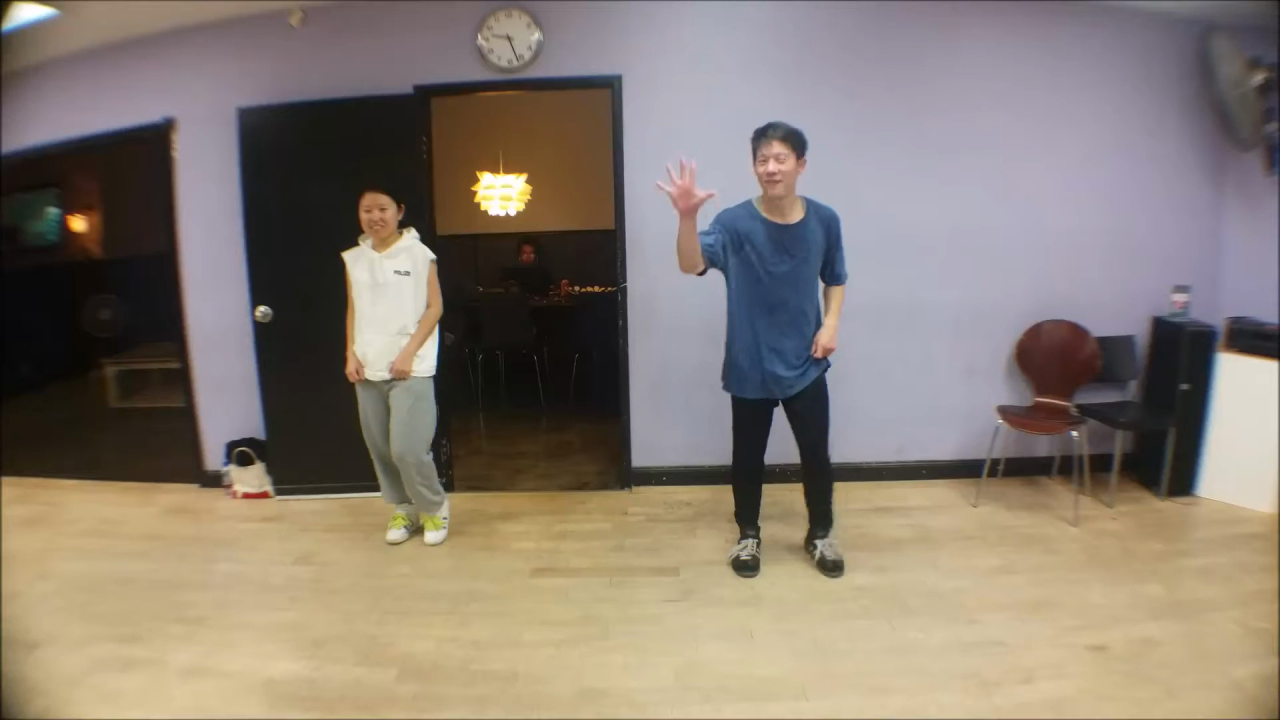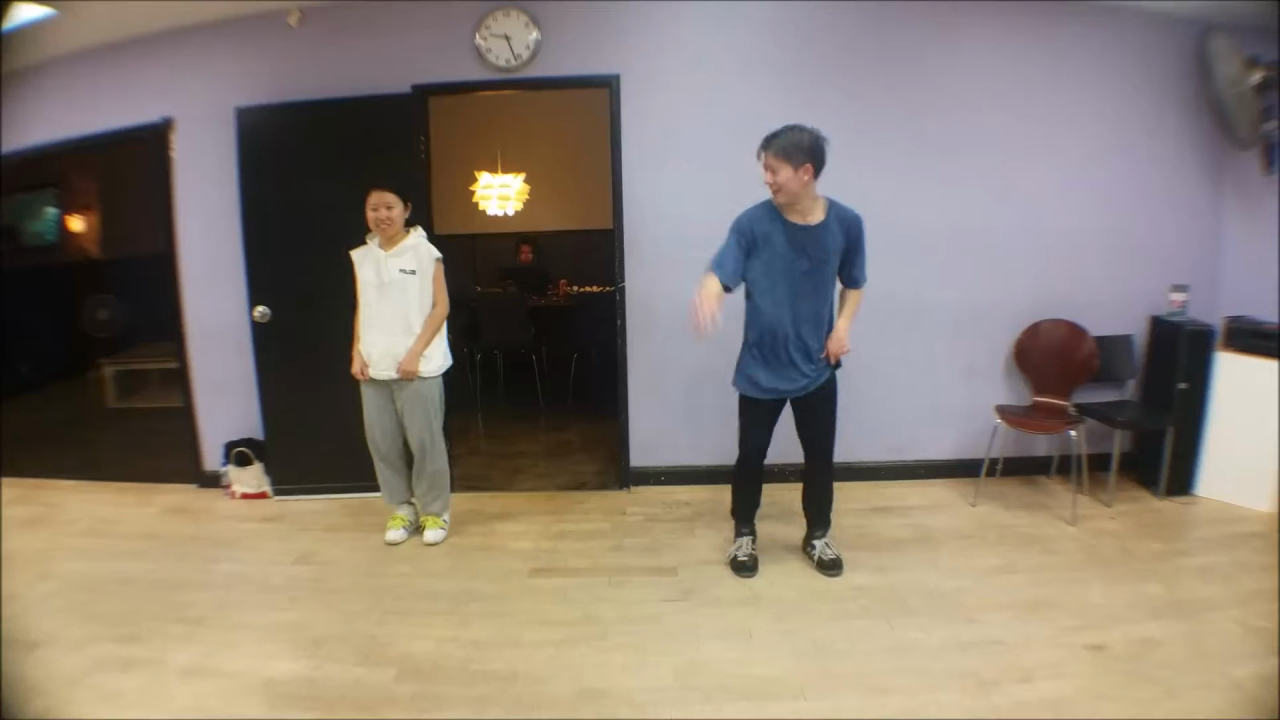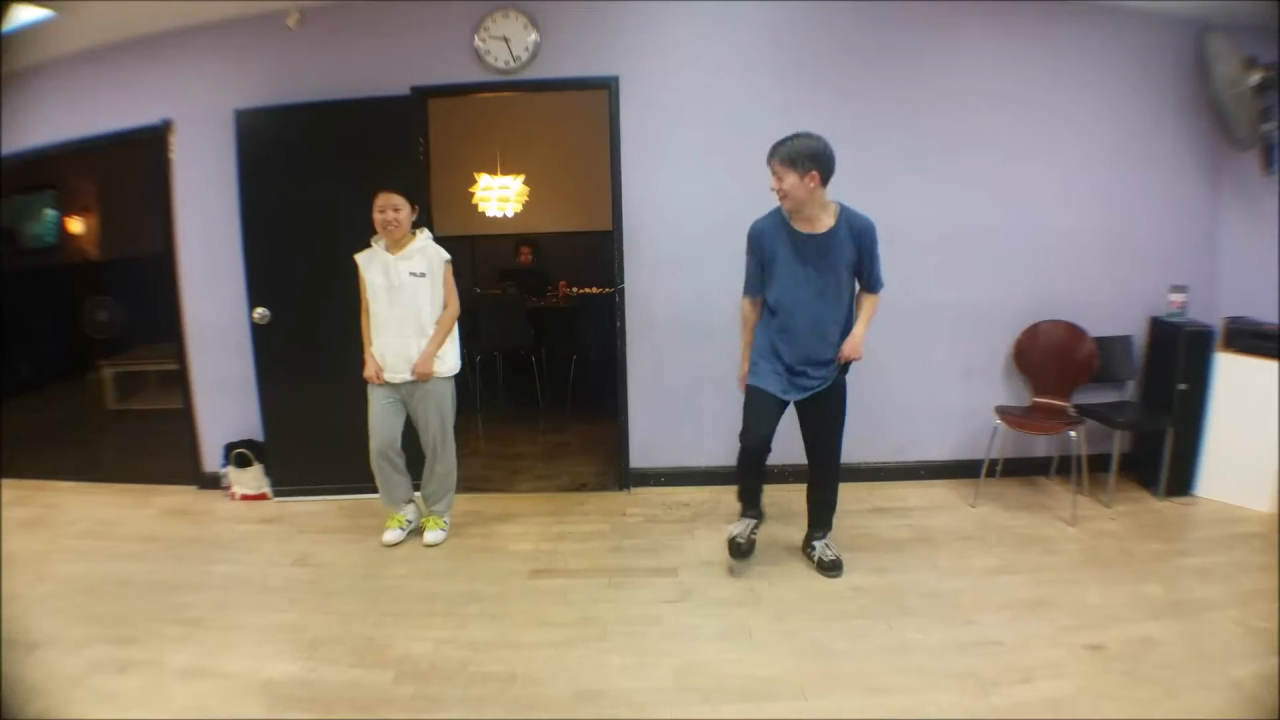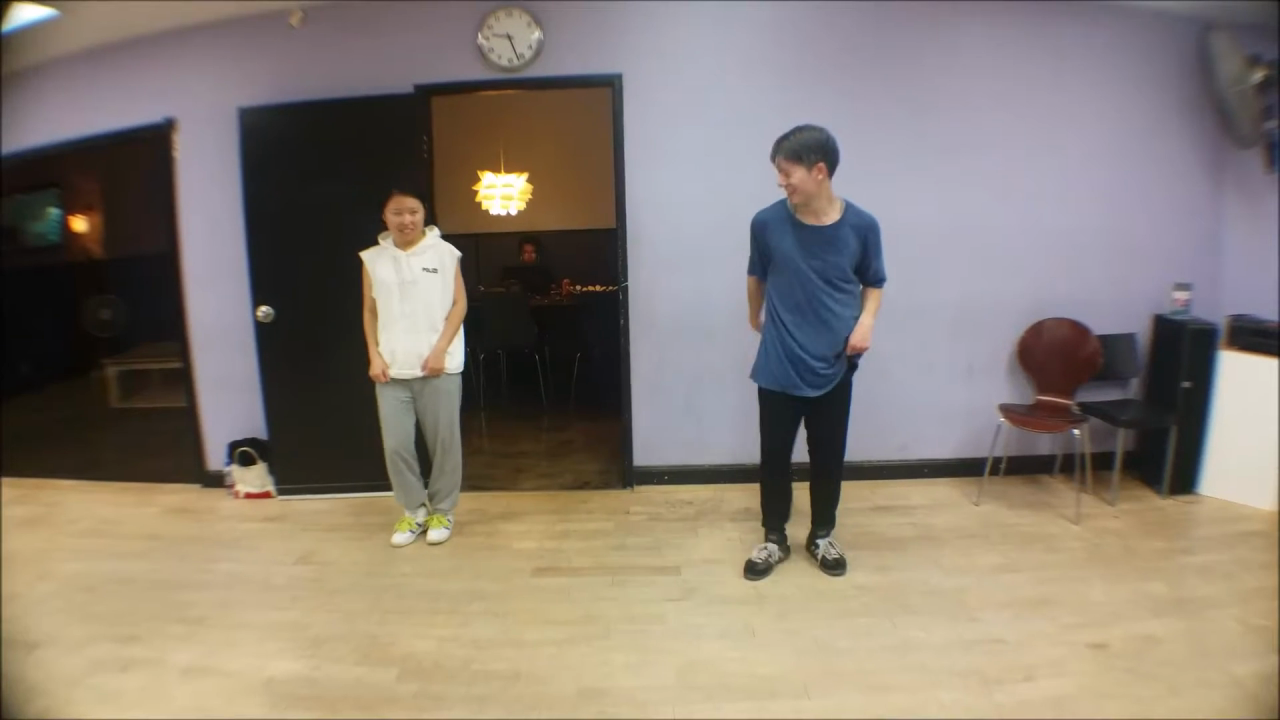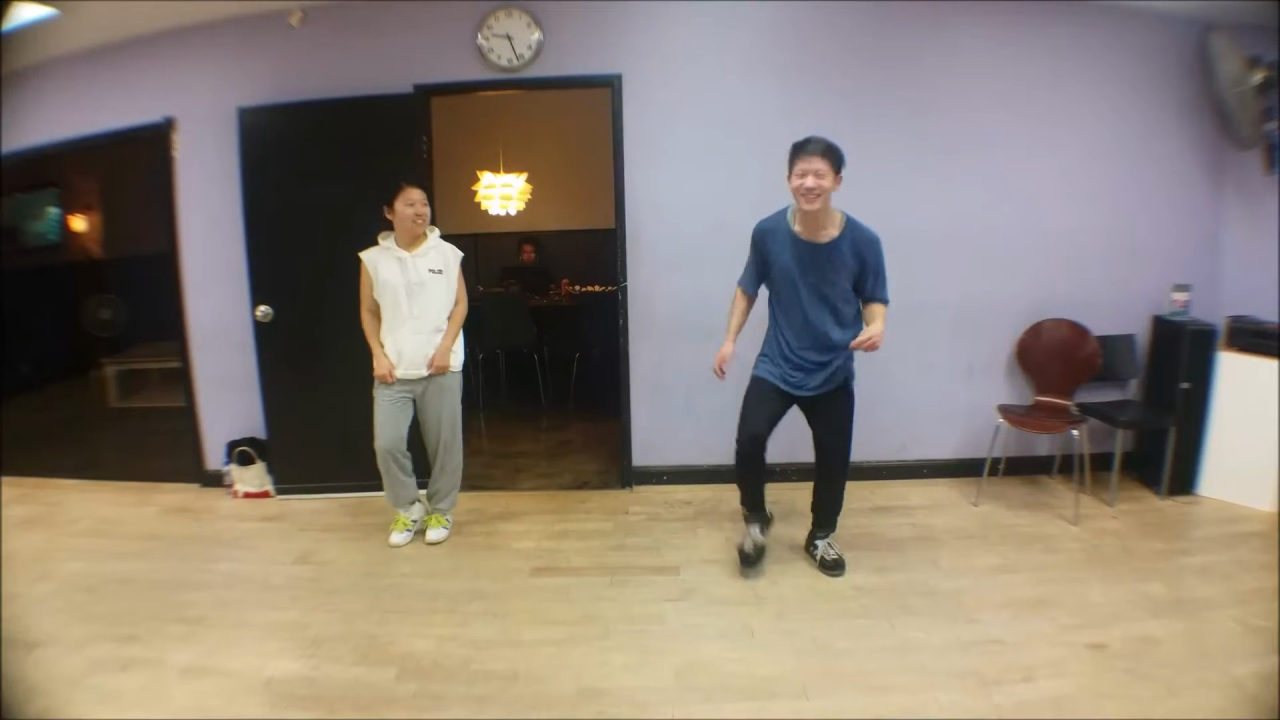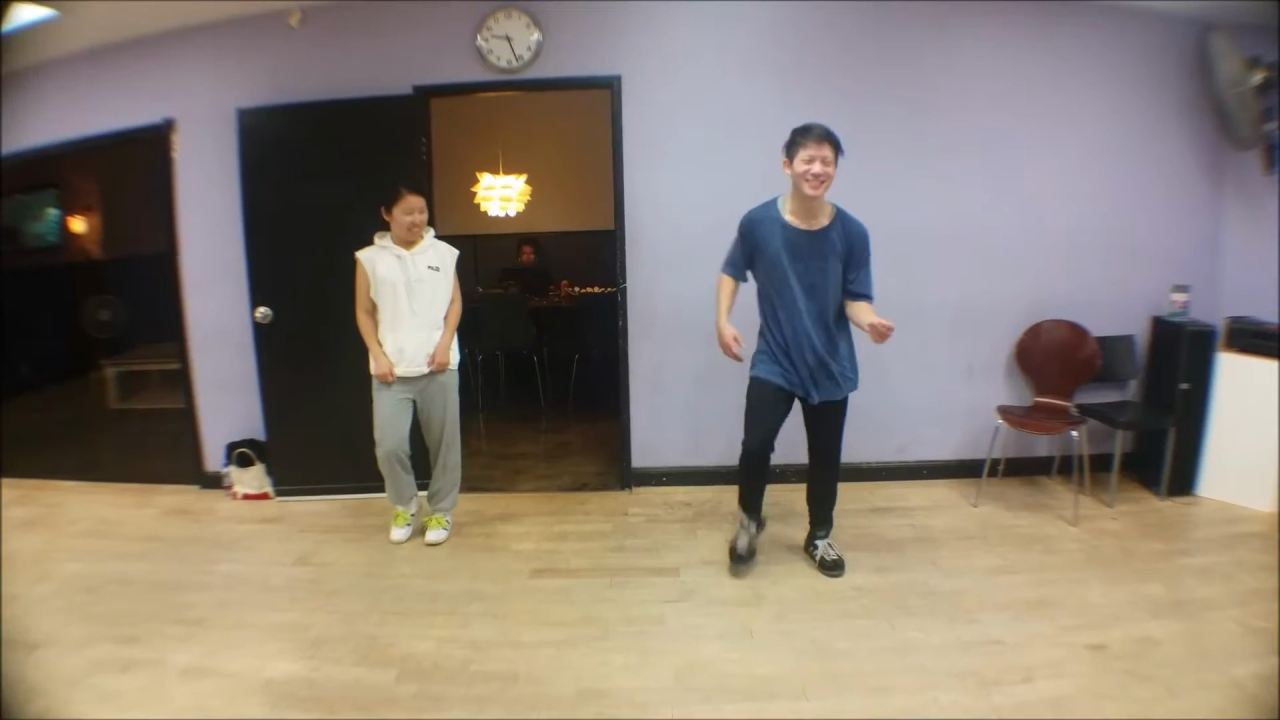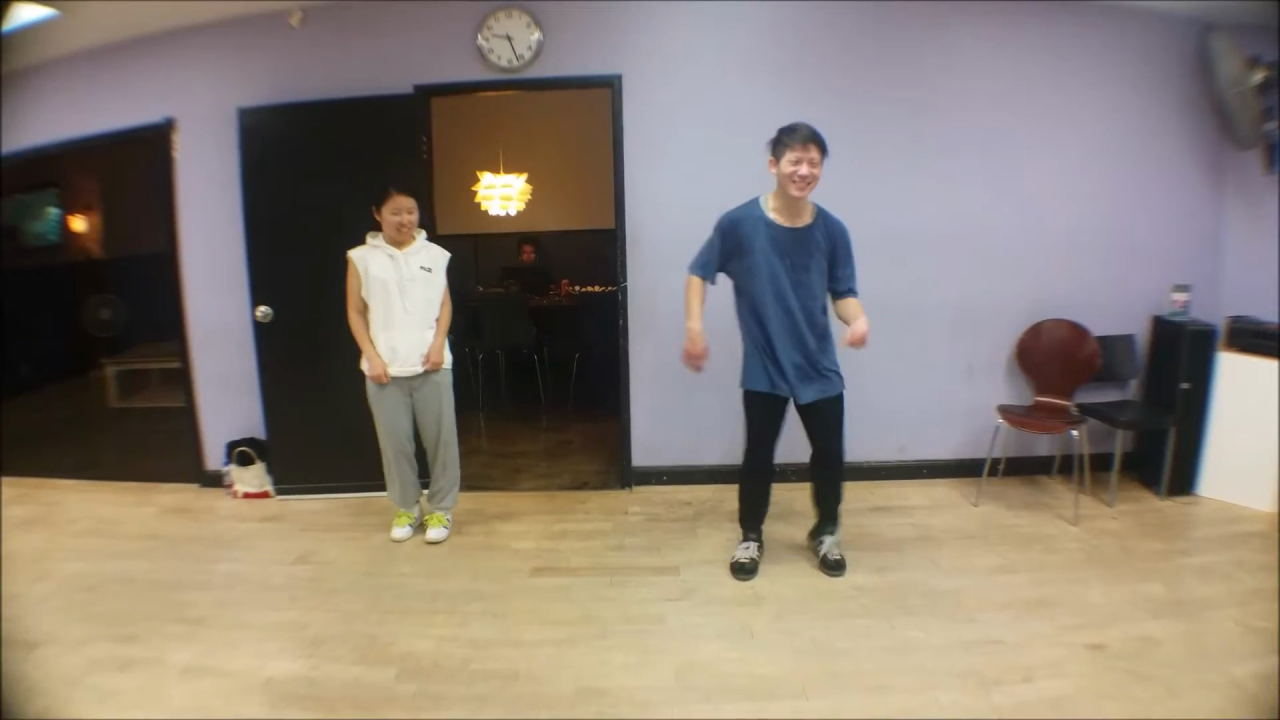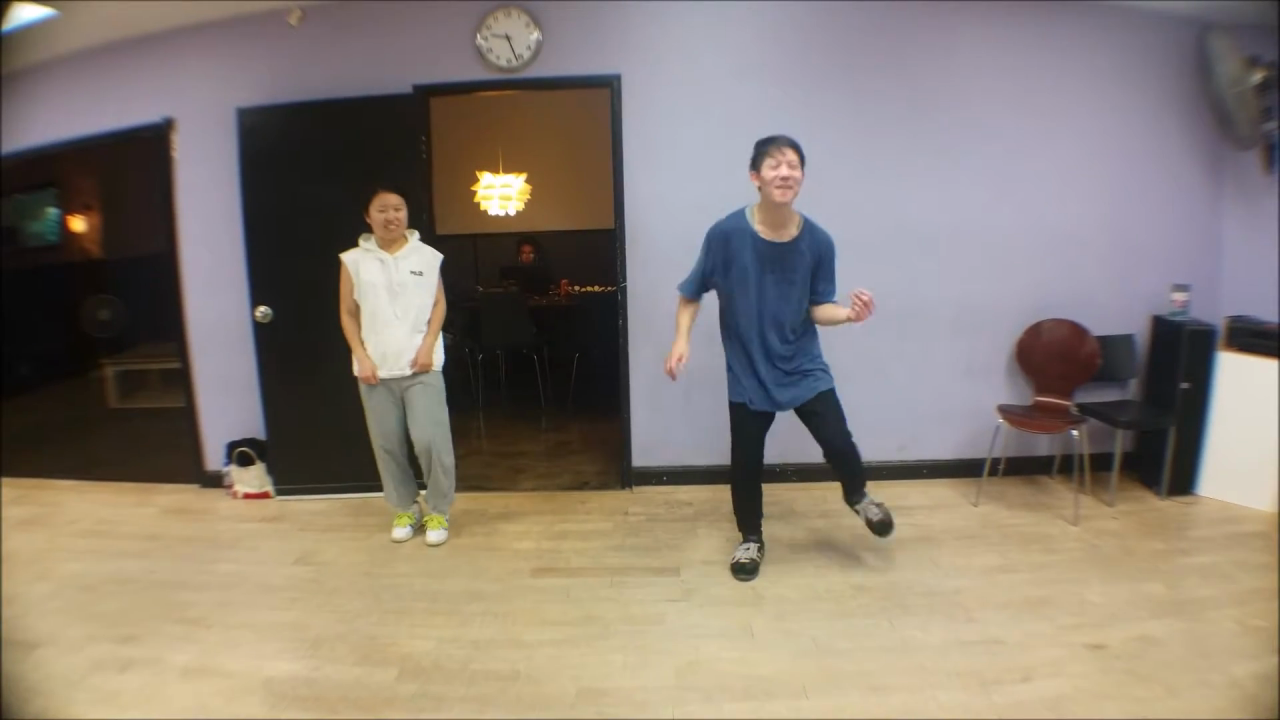
dt=0.2s
person 1, frame 1
left shoulder: (824, 221)
right shoulder: (735, 222)
left elbow: (835, 279)
right elbow: (692, 265)
left wrist: (830, 324)
right wrist: (687, 216)
left hip: (805, 363)
right hip: (750, 366)
left knee: (815, 455)
right knee: (748, 456)
left ankle: (820, 535)
right ankle: (748, 534)
person 1, frame 2
left shoulder: (846, 223)
right shoulder: (753, 223)
left elbow: (853, 283)
right elbow: (719, 275)
left wrist: (842, 327)
right wrist: (708, 298)
left hip: (816, 366)
right hip: (761, 366)
left knee: (820, 456)
right knee: (751, 455)
left ankle: (817, 535)
right ankle: (744, 532)
person 1, frame 3
left shoulder: (858, 229)
right shoulder: (764, 231)
left elbow: (870, 287)
right elbow: (752, 296)
left wrist: (858, 331)
right wrist: (745, 356)
left hip: (826, 367)
right hip: (771, 364)
left knee: (825, 458)
right knee: (754, 443)
left ankle: (818, 536)
right ankle: (749, 513)
person 1, frame 4
left shoulder: (861, 226)
right shoulder: (767, 223)
left elbow: (873, 283)
left wrist: (865, 322)
right wrist: (755, 318)
left hip: (833, 365)
right hip: (779, 363)
left knee: (828, 454)
right knee: (775, 453)
left ankle: (821, 534)
right ankle: (773, 537)
person 1, frame 5
left shoulder: (862, 240)
right shoulder: (768, 232)
left elbow: (874, 299)
right elbow: (748, 287)
left wrist: (875, 326)
right wrist: (730, 340)
left hip: (833, 371)
right hip: (777, 364)
left knee: (834, 459)
right knee: (749, 439)
left ankle: (821, 536)
right ankle: (755, 519)
person 1, frame 6
left shoulder: (851, 232)
right shoulder: (758, 222)
left elbow: (855, 299)
right elbow: (731, 272)
left wrist: (871, 322)
right wrist: (723, 320)
left hip: (830, 364)
right hip: (773, 360)
left knee: (826, 458)
right knee: (756, 445)
left ankle: (819, 536)
right ankle: (749, 519)
person 1, frame 7
left shoulder: (832, 231)
right shoulder: (738, 223)
left elbow: (843, 293)
right elbow: (699, 273)
left wrist: (858, 320)
right wrist: (693, 327)
left hip: (817, 364)
right hip: (763, 366)
left knee: (829, 454)
right knee: (758, 456)
left ankle: (826, 531)
right ankle: (751, 536)
person 1, frame 8
left shoulder: (818, 241)
right shoulder: (725, 233)
left elbow: (818, 307)
right elbow: (691, 292)
left wrist: (849, 311)
right wrist: (680, 340)
left hip: (803, 367)
right hip: (748, 373)
left knee: (839, 445)
right knee: (746, 462)
left ankle: (859, 497)
right ankle: (751, 538)
person 2, frame 1
left shoulder: (419, 254)
right shoulder: (354, 259)
left elbow: (434, 307)
right elbow: (353, 311)
left wrist: (409, 353)
right wrist: (350, 354)
left hip: (410, 368)
right hip: (368, 369)
left knee: (406, 447)
right knee: (380, 447)
left ankle: (434, 508)
right ankle: (404, 509)
person 2, frame 2
left shoulder: (425, 253)
right shoulder: (362, 257)
left elbow: (440, 306)
right elbow: (361, 310)
left wrist: (415, 353)
right wrist: (356, 352)
left hip: (419, 368)
right hip: (374, 368)
left knee: (425, 443)
right knee: (383, 445)
left ankle: (435, 512)
right ankle: (403, 509)
person 2, frame 3
left shoulder: (433, 255)
right shoulder: (367, 261)
left elbow: (451, 307)
right elbow: (367, 313)
left wrist: (429, 354)
right wrist: (369, 357)
left hip: (430, 369)
right hip: (385, 371)
left knee: (437, 444)
right knee: (382, 445)
left ankle: (437, 513)
right ankle: (403, 509)
person 2, frame 4
left shoulder: (444, 253)
right shoulder: (373, 259)
left elbow: (459, 304)
right elbow: (369, 311)
left wrist: (440, 350)
right wrist: (374, 355)
left hip: (438, 367)
right hip: (392, 369)
left knee: (443, 443)
right knee: (396, 446)
left ankle: (441, 511)
right ankle: (414, 511)
person 2, frame 5
left shoulder: (446, 254)
right shoulder: (373, 259)
left elbow: (460, 304)
right elbow: (368, 312)
left wrist: (445, 347)
right wrist: (379, 356)
left hip: (440, 366)
right hip: (395, 369)
left knee: (444, 443)
right knee: (387, 443)
left ankle: (440, 511)
right ankle: (408, 509)
person 2, frame 6
left shoulder: (443, 253)
right shoulder: (370, 259)
left elbow: (455, 302)
right elbow: (364, 312)
left wrist: (444, 345)
right wrist: (378, 356)
left hip: (438, 365)
right hip: (392, 368)
left knee: (444, 442)
right knee: (390, 445)
left ankle: (440, 511)
right ankle: (405, 505)
person 2, frame 7
left shoulder: (434, 255)
right shoulder: (361, 258)
left elbow: (445, 305)
right elbow: (355, 312)
left wrist: (438, 344)
right wrist: (371, 356)
left hip: (431, 365)
right hip: (385, 368)
left knee: (441, 441)
right knee: (395, 445)
left ankle: (440, 510)
right ankle: (406, 509)
person 2, frame 8
left shoulder: (426, 256)
right shoulder: (353, 261)
left elbow: (439, 305)
right elbow: (348, 314)
left wrist: (428, 347)
right wrist: (362, 358)
left hip: (421, 366)
right hip: (377, 369)
left knee: (431, 441)
right knee: (387, 444)
left ankle: (438, 511)
right ankle: (405, 509)
